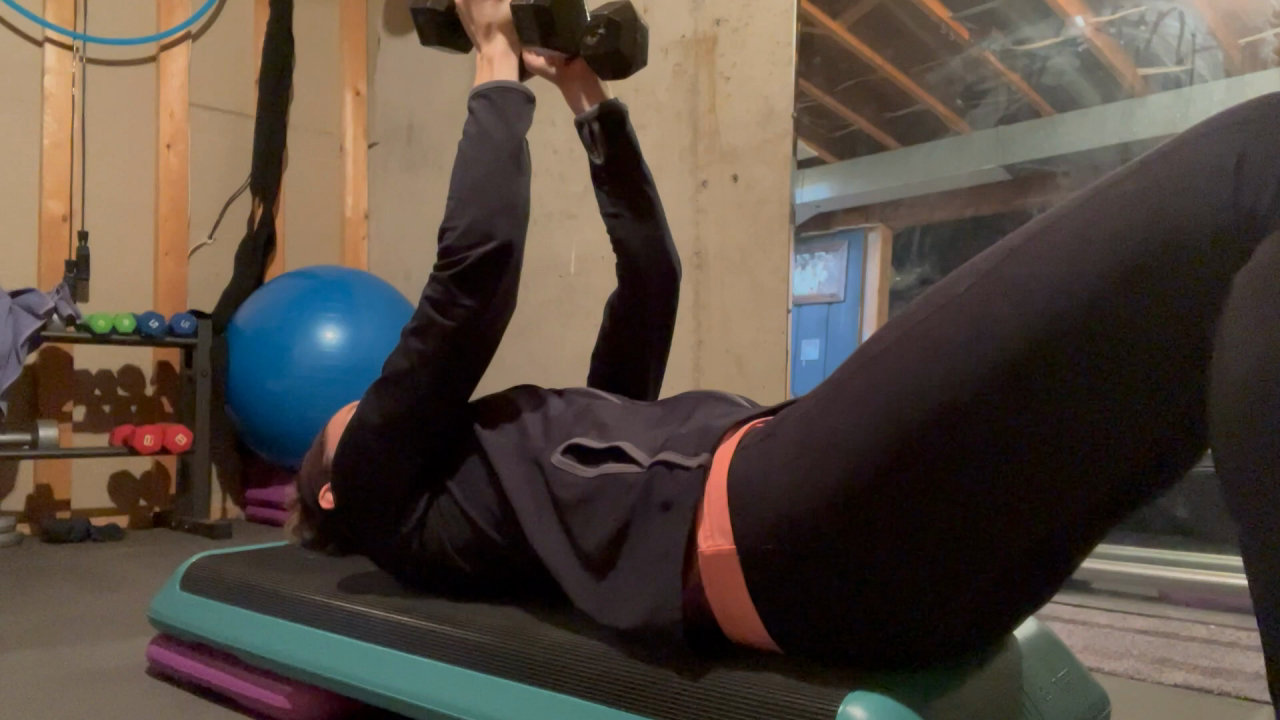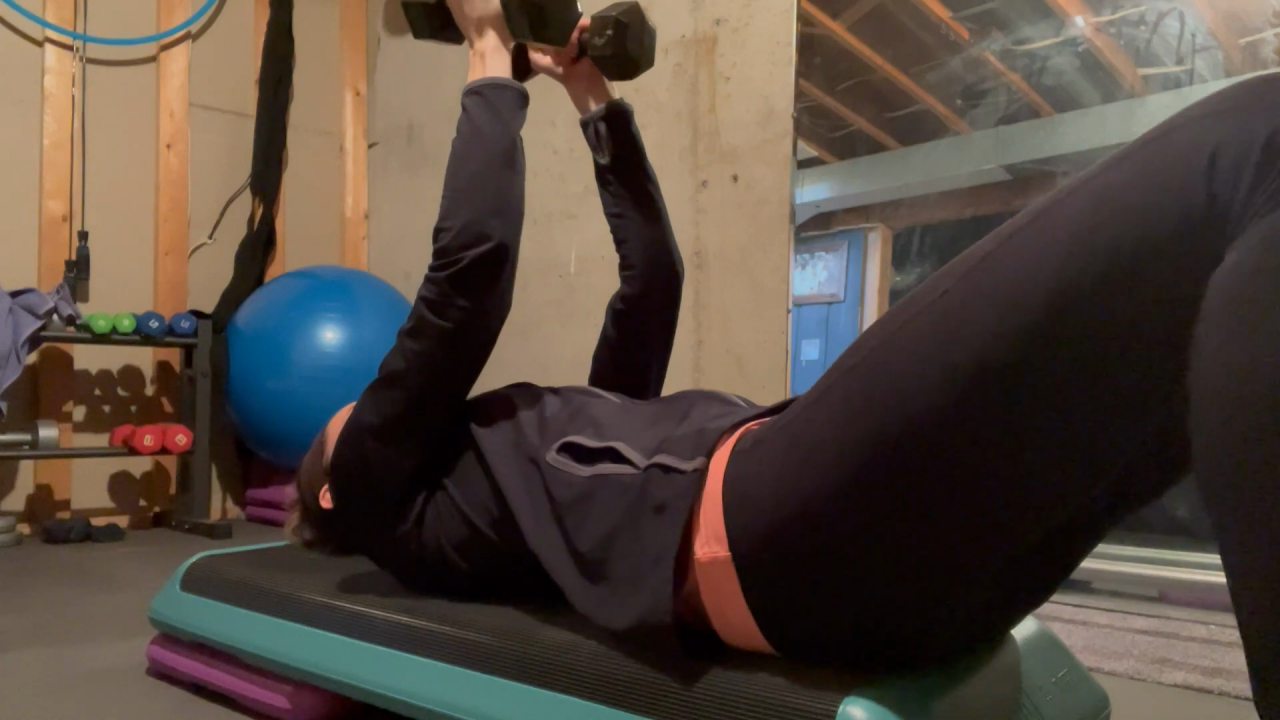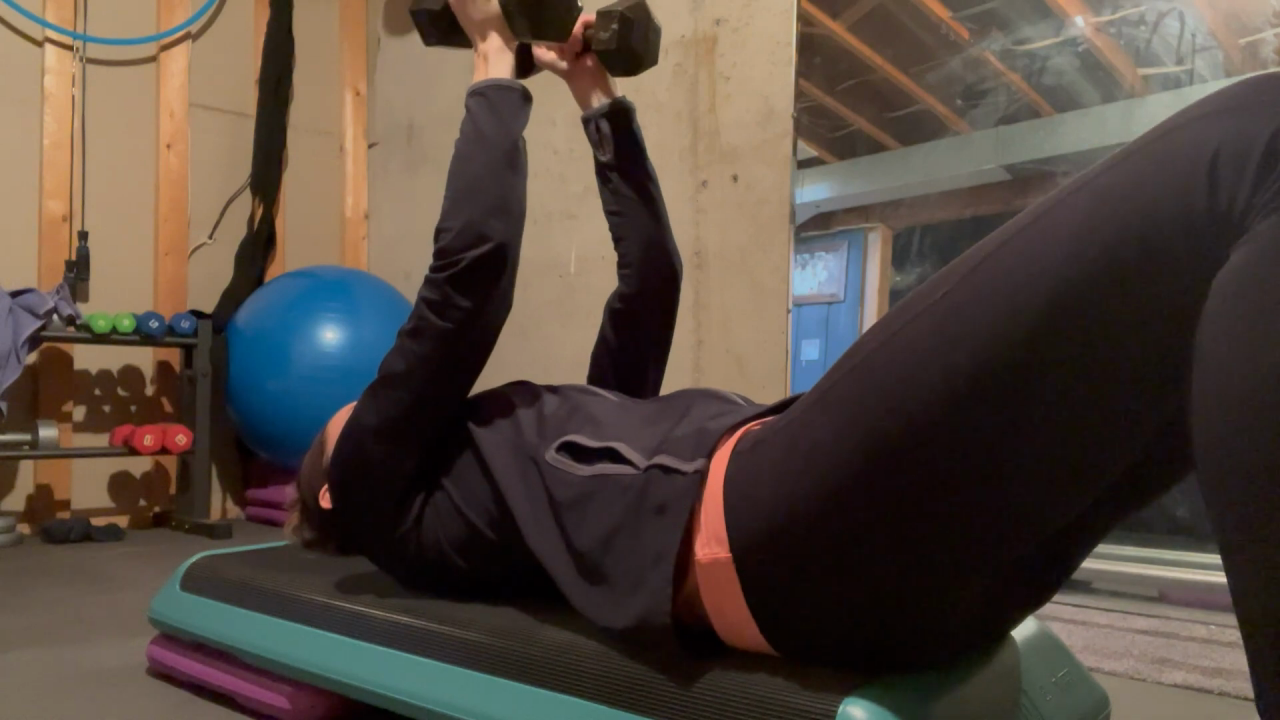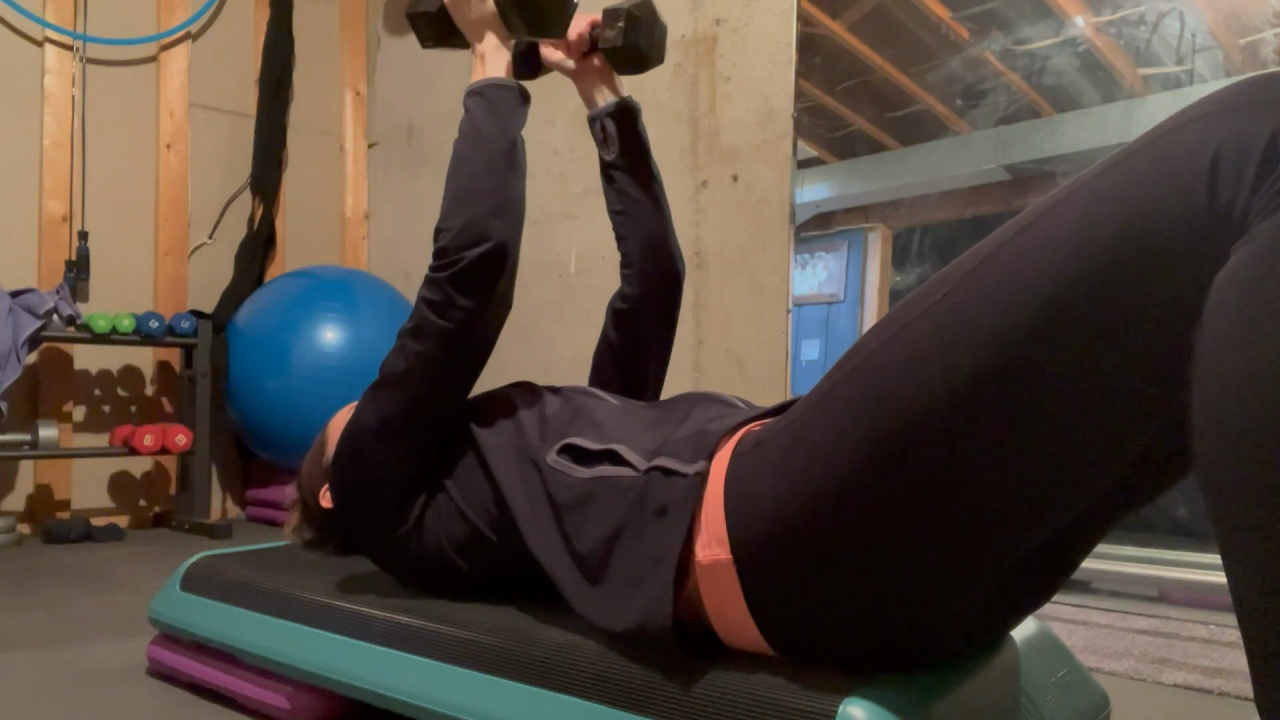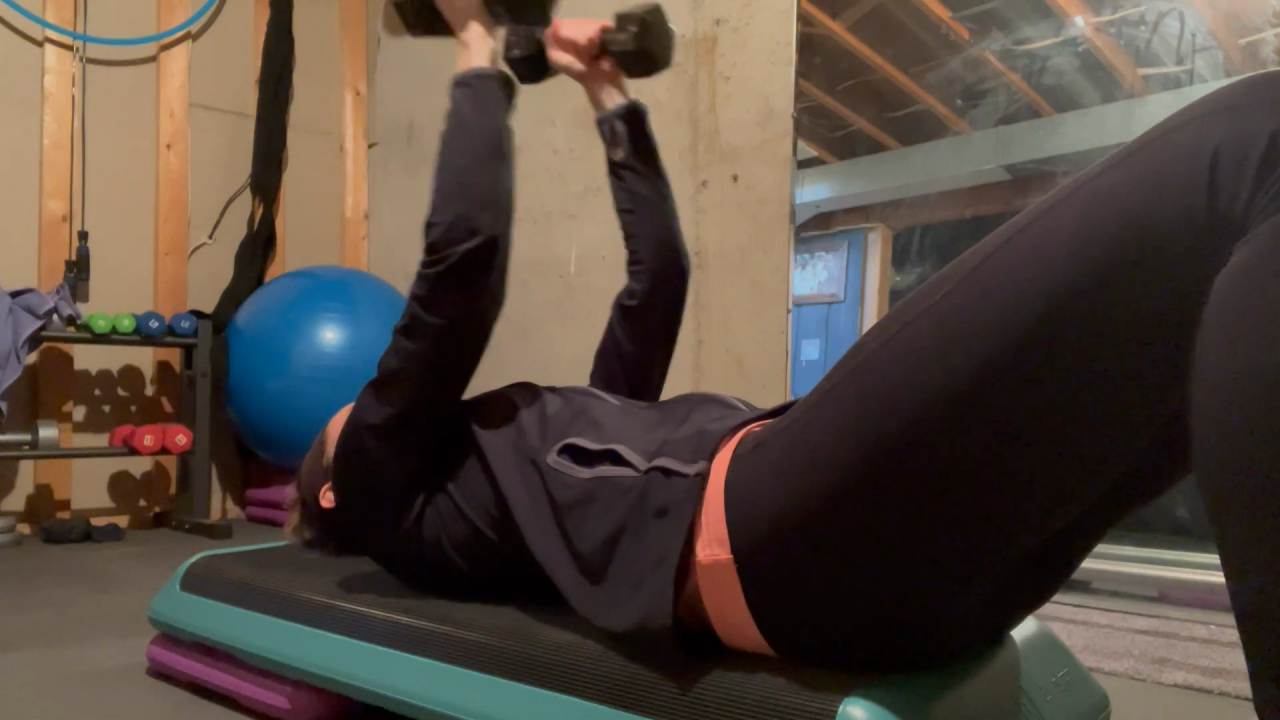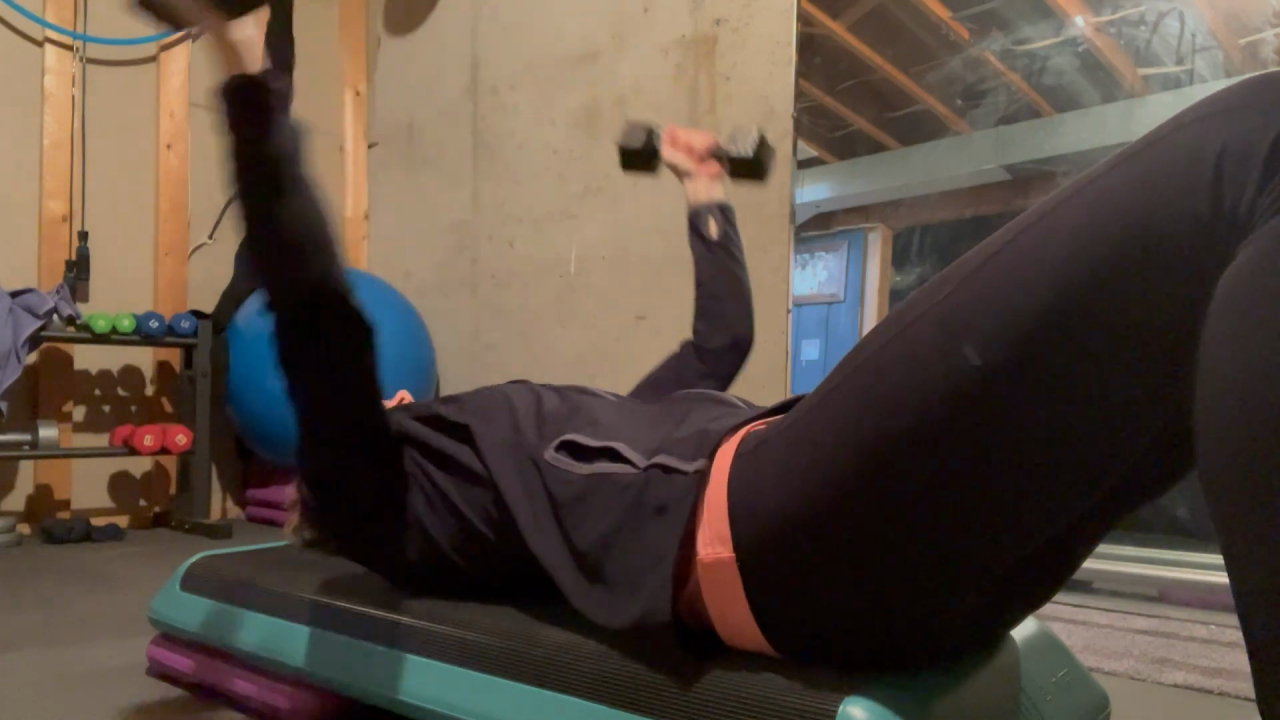
dt=0.4s
person 1, frame 1
left shoulder: (530, 448)
right shoulder: (390, 498)
left elbow: (648, 278)
right elbow: (476, 264)
left wrist: (591, 104)
right hip: (774, 532)
person 1, frame 2
left shoulder: (541, 443)
right shoulder: (387, 499)
left elbow: (652, 278)
right elbow: (471, 260)
left wrist: (596, 104)
right hip: (767, 534)
person 1, frame 3
left shoulder: (546, 439)
right shoulder: (386, 495)
left elbow: (649, 275)
right elbow: (470, 264)
left wrist: (598, 99)
right hip: (770, 532)
person 1, frame 4
left shoulder: (547, 444)
right shoulder: (391, 498)
left elbow: (652, 276)
right elbow: (471, 265)
left wrist: (604, 100)
right hip: (765, 533)
person 1, frame 5
left shoulder: (555, 439)
right shoulder: (398, 501)
left elbow: (659, 281)
right elbow: (463, 261)
left wrist: (613, 101)
right hip: (769, 532)
person 1, frame 6
left shoulder: (527, 446)
right shoulder: (394, 509)
left elbow: (718, 341)
right elbow: (317, 315)
left wrist: (704, 198)
left hip: (839, 501)
right hip: (766, 528)
